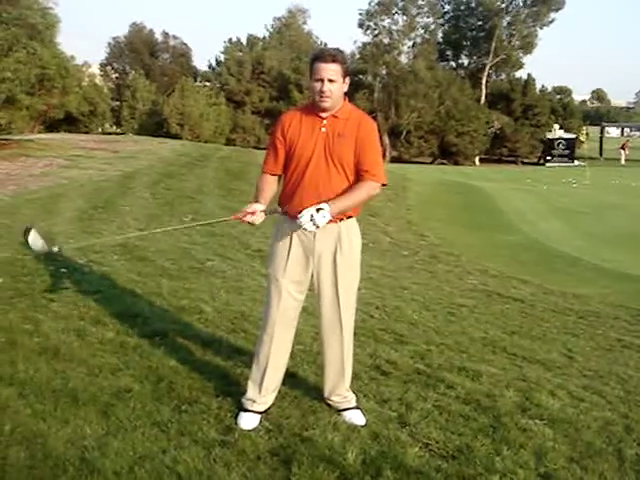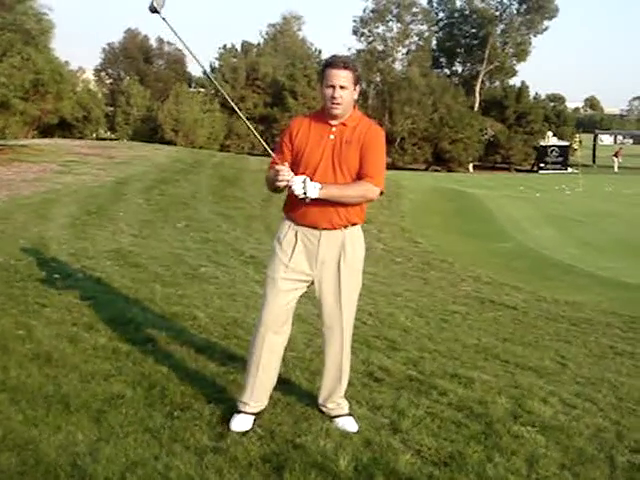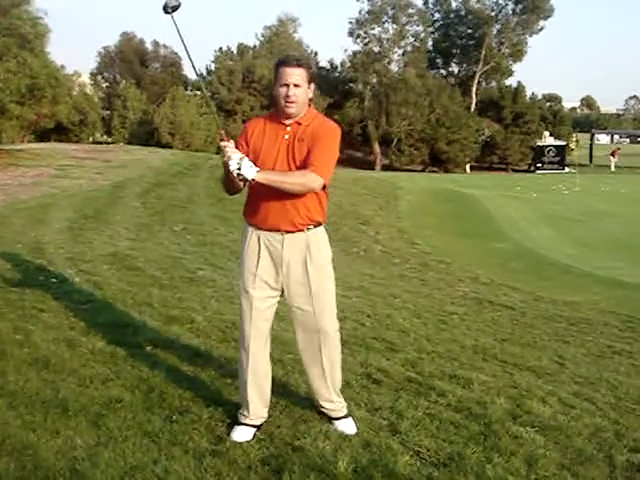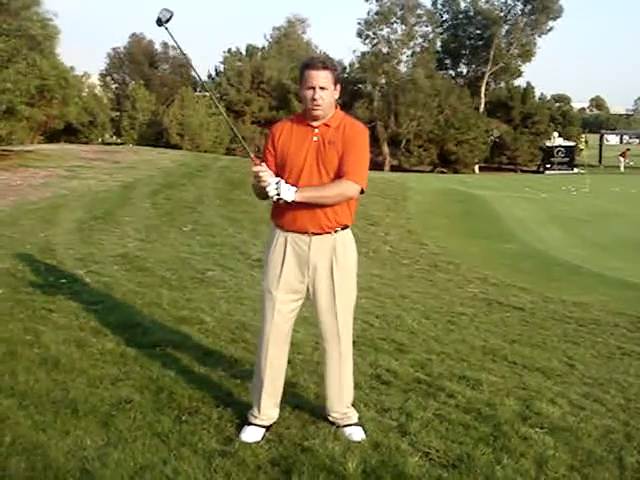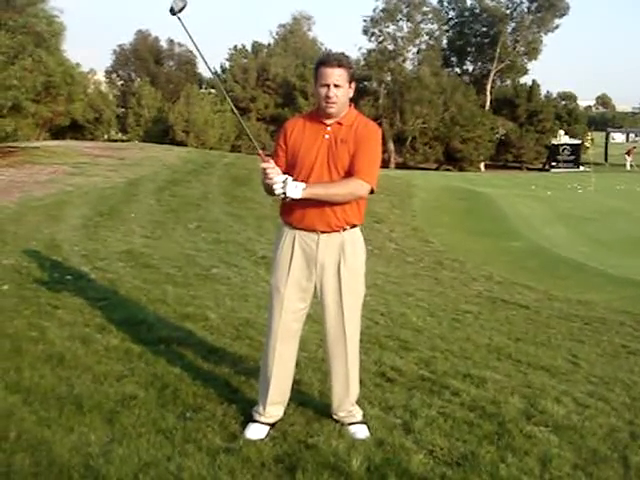
dt=0.7s
person 1, frame 1
left shoulder: (362, 124)
right shoulder: (288, 121)
left elbow: (372, 183)
right elbow: (271, 173)
left wrist: (328, 209)
right wrist: (260, 202)
left hip: (339, 233)
right hip: (290, 233)
left knee: (339, 317)
right knee: (278, 314)
left ankle: (339, 394)
right ankle: (257, 397)
person 1, frame 2
left shoulder: (371, 133)
right shoulder: (298, 127)
left elbow: (371, 189)
right elbow: (272, 179)
left wrist: (315, 188)
right wrist: (279, 179)
left hip: (343, 241)
right hip: (295, 234)
left knee: (338, 324)
right knee: (272, 316)
left ankle: (333, 401)
right ankle: (251, 400)
person 1, frame 3
left shoulder: (326, 130)
right shoulder: (253, 128)
left elbow: (311, 181)
right elbow: (232, 188)
left wrist: (254, 172)
right wrist: (231, 168)
left hip: (307, 240)
right hip: (260, 239)
left knee: (321, 325)
right knee: (254, 327)
left ankle: (332, 403)
right ankle: (252, 412)
person 1, frame 4
left shoulder: (354, 131)
right shoulder: (280, 131)
left elbow: (350, 187)
right elbow: (263, 191)
left wrist: (292, 192)
right wrist: (263, 183)
left hip: (334, 244)
right hip: (286, 241)
left knee: (337, 329)
right knee: (274, 325)
left ankle: (342, 410)
right ankle: (263, 412)
person 1, frame 5
left shoulder: (367, 131)
right shoulder: (293, 127)
left elbow: (359, 187)
right elbow: (275, 186)
left wrist: (299, 188)
right wrist: (272, 179)
left hip: (342, 243)
right hip: (295, 240)
left knee: (344, 328)
right knee: (282, 324)
left ankle: (346, 409)
right ankle: (268, 409)
